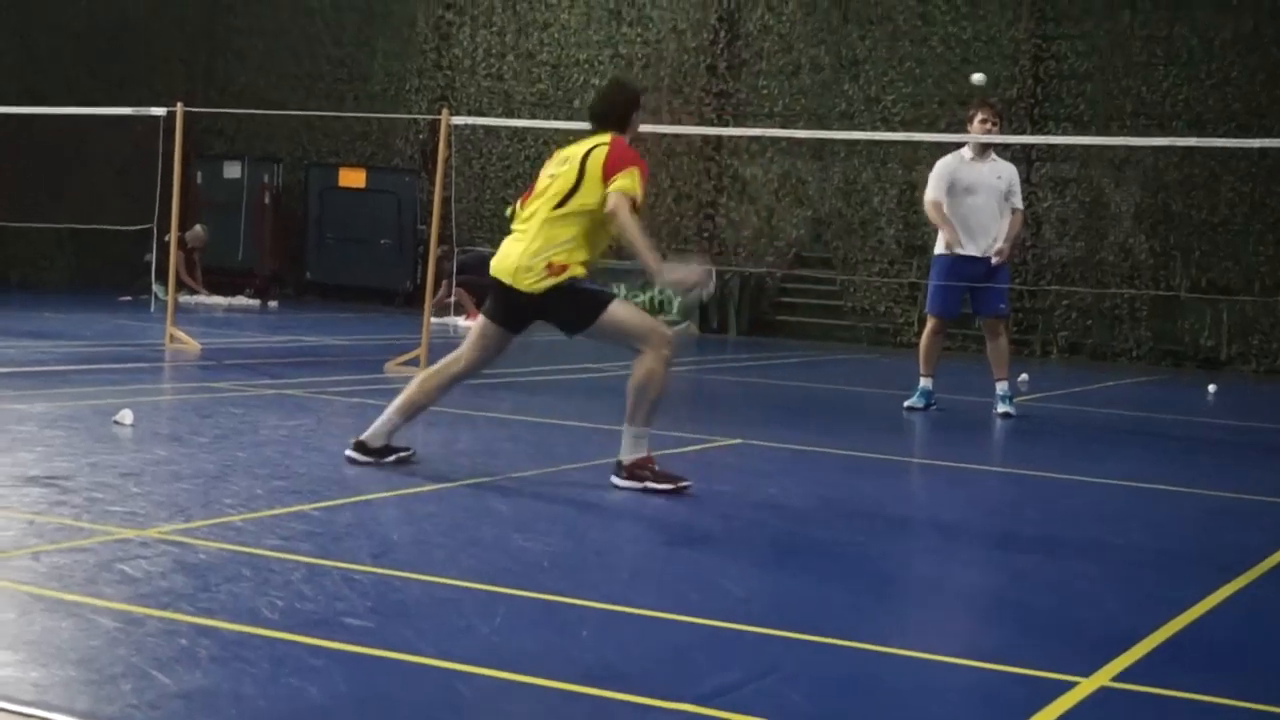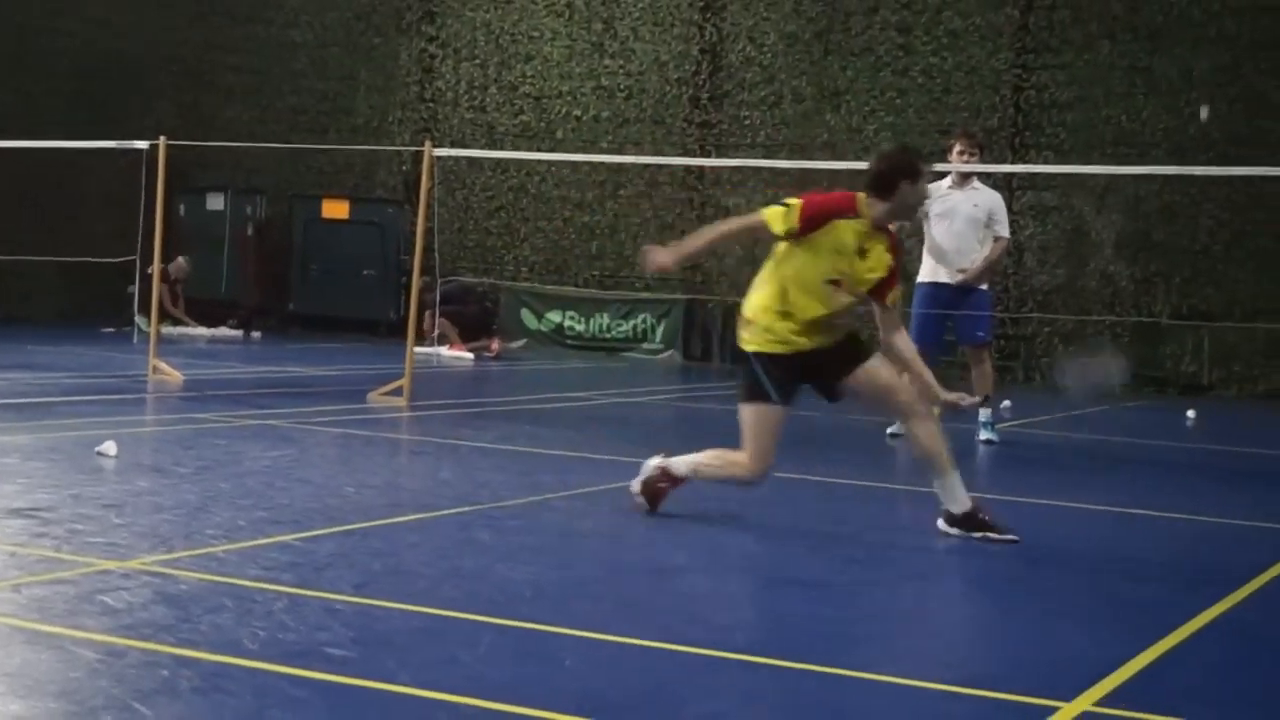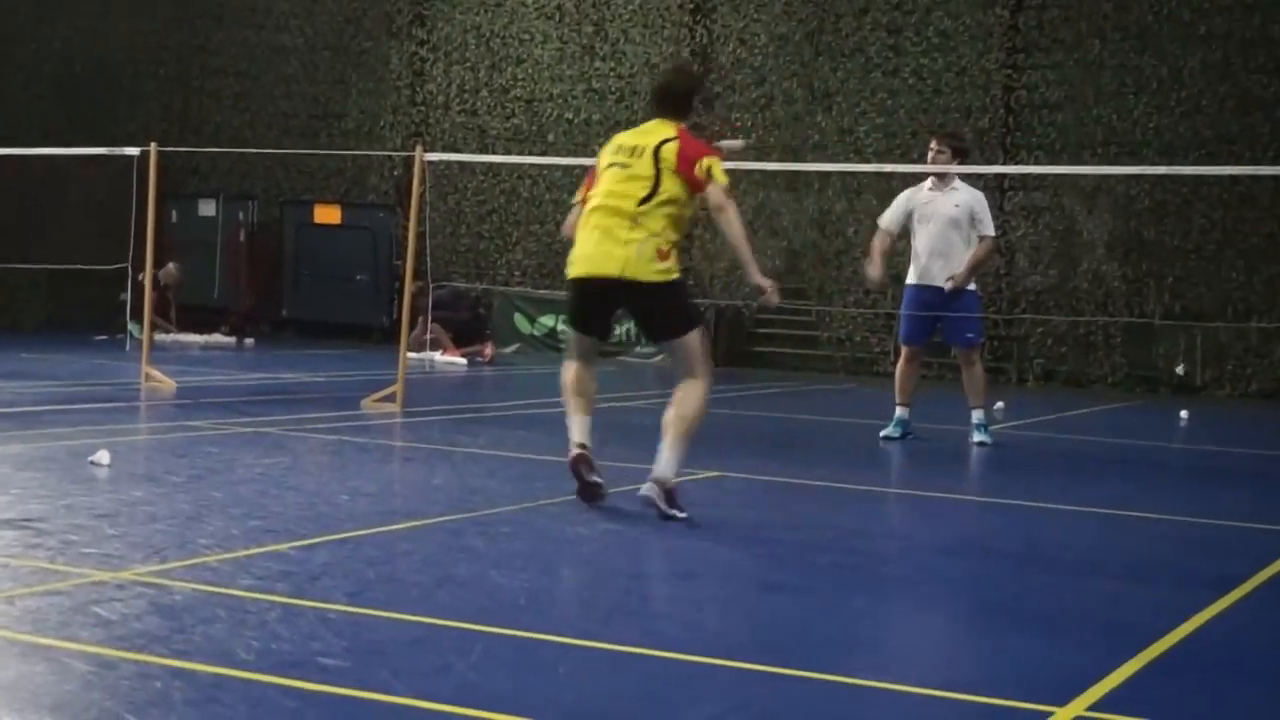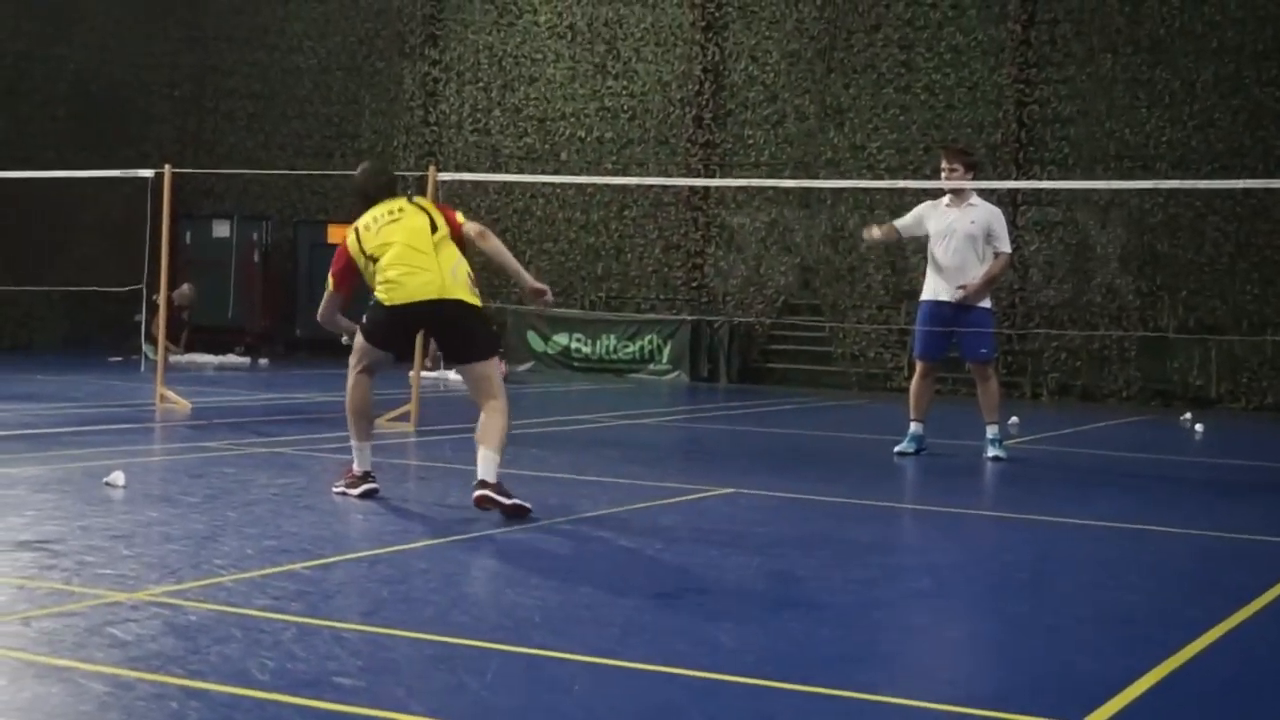
dt=0.7s
person 1, frame 1
left shoulder: (563, 157)
right shoulder: (624, 155)
left elbow: (516, 219)
right elbow: (618, 210)
right wrist: (660, 270)
left hip: (510, 270)
right hip: (551, 276)
left knee: (467, 360)
right knee: (658, 341)
left ankle: (374, 440)
right ankle: (634, 460)
person 1, frame 2
left shoulder: (888, 253)
right shoulder: (831, 207)
left elbow: (893, 332)
right elbow: (743, 226)
left wrist: (937, 389)
right wrist: (676, 254)
left hip: (827, 340)
right hip: (771, 341)
left knee: (911, 402)
right knee: (752, 469)
left ankle: (959, 510)
right ankle: (662, 470)
person 1, frame 3
left shoulder: (613, 147)
right shoulder: (692, 149)
left elbow: (571, 226)
right elbow: (721, 205)
right wrist: (753, 272)
left hip: (587, 268)
right hip: (648, 271)
left knee: (578, 360)
right knee: (695, 377)
left ankle: (579, 448)
right ankle: (663, 477)
person 1, frame 4
left shoulder: (354, 237)
right shoulder: (427, 207)
left elbow: (325, 316)
right elbow: (478, 235)
left wrist: (352, 329)
right wrist: (526, 279)
left hip: (398, 296)
right hip: (455, 298)
left knee: (360, 368)
right knee: (492, 400)
left ankle: (360, 473)
right ankle: (488, 482)
person 2, frame 1
left shoulder: (1008, 170)
right shoulder: (949, 164)
left elbow: (1016, 212)
right elbow: (932, 203)
left wrist: (1007, 244)
right wrist: (947, 230)
left hip: (991, 261)
right hip: (951, 257)
left knee: (995, 326)
right knee: (936, 323)
left ankle: (1003, 394)
right ankle: (925, 389)
person 2, frame 2
left shoulder: (991, 198)
right shoulder: (930, 192)
left elbow: (1002, 242)
left wrist: (980, 269)
left hip: (973, 288)
right hip: (931, 284)
left knee: (978, 353)
right knee: (919, 351)
left ankle: (985, 421)
person 2, frame 3
left shoulder: (973, 197)
right shoulder: (912, 196)
left elbow: (988, 241)
right elbow: (886, 231)
left wrist: (966, 273)
right wrist: (876, 259)
left hip: (960, 290)
right hip: (919, 287)
left knee: (969, 355)
right knee: (909, 352)
left ankle: (978, 423)
right ankle: (901, 418)
person 2, frame 4
left shoulder: (990, 213)
right shoulder: (929, 210)
left elbow: (1004, 257)
right elbow: (897, 229)
left wrist: (979, 285)
right wrist: (879, 232)
left hip: (974, 306)
right hip: (934, 302)
left knee: (983, 370)
right knee: (924, 368)
left ankle: (993, 437)
right ankle: (915, 434)
